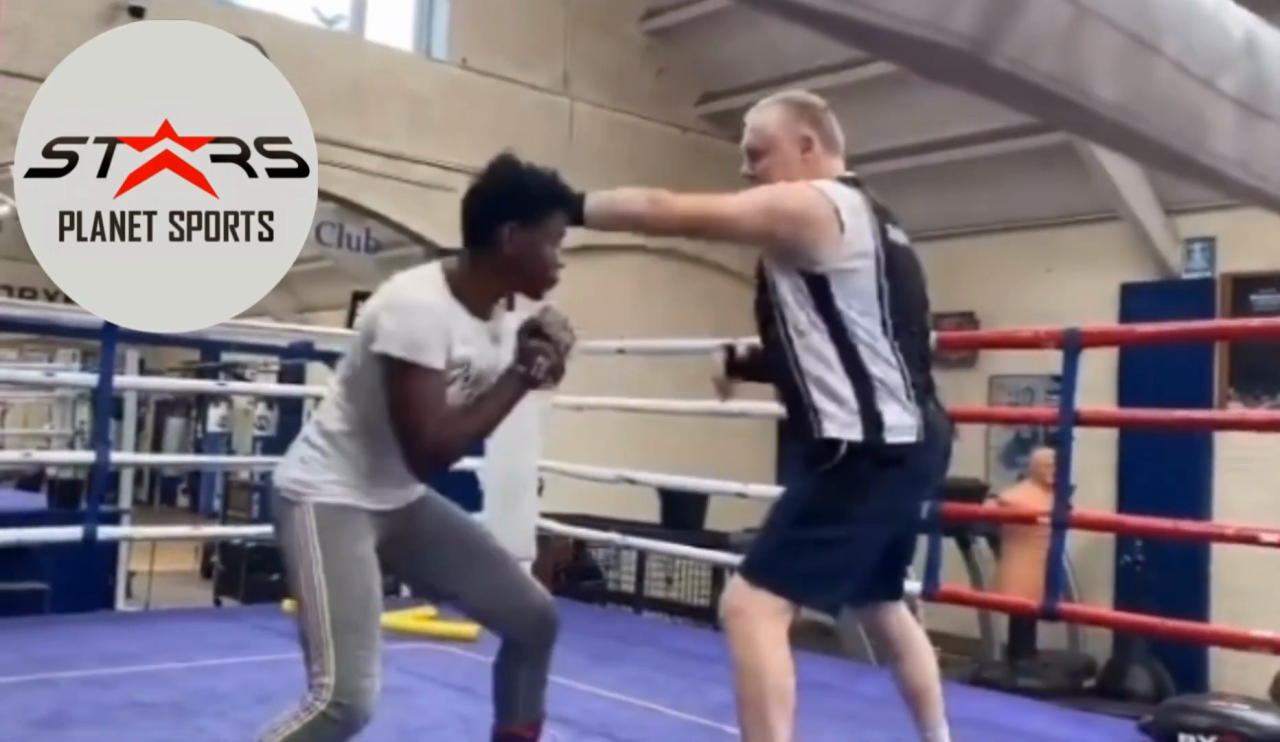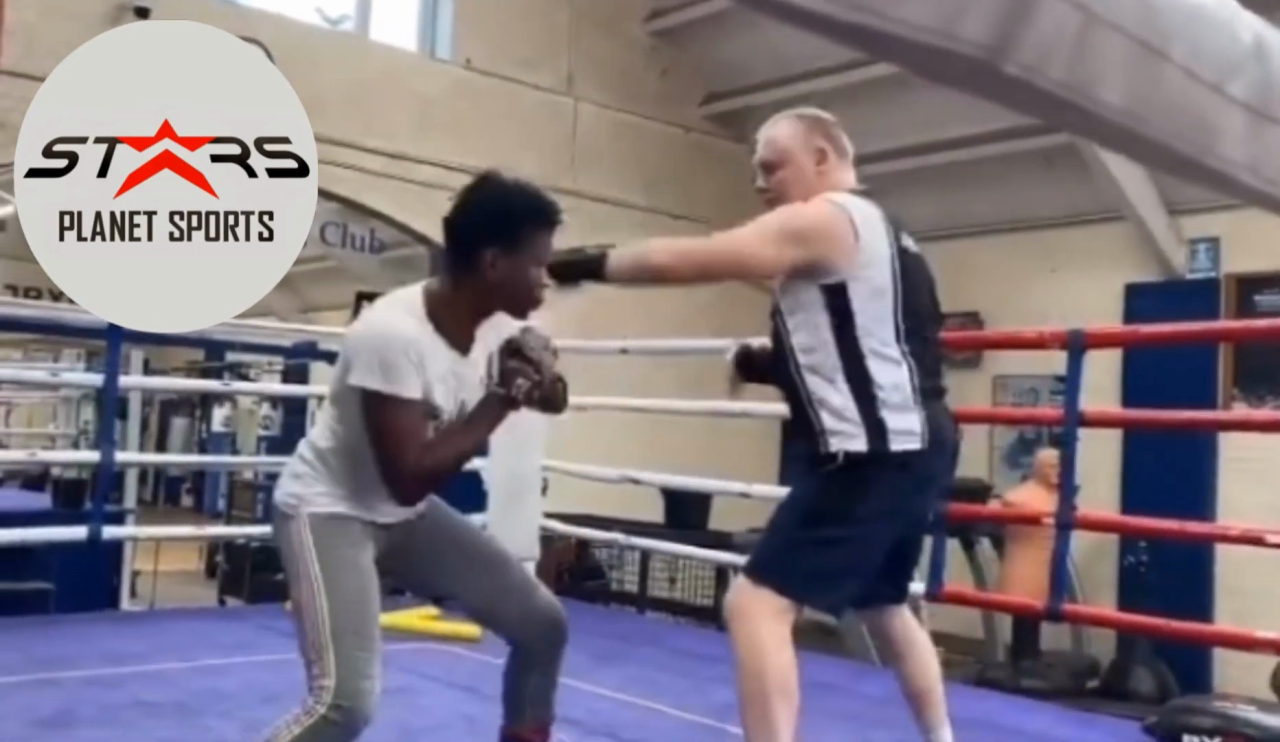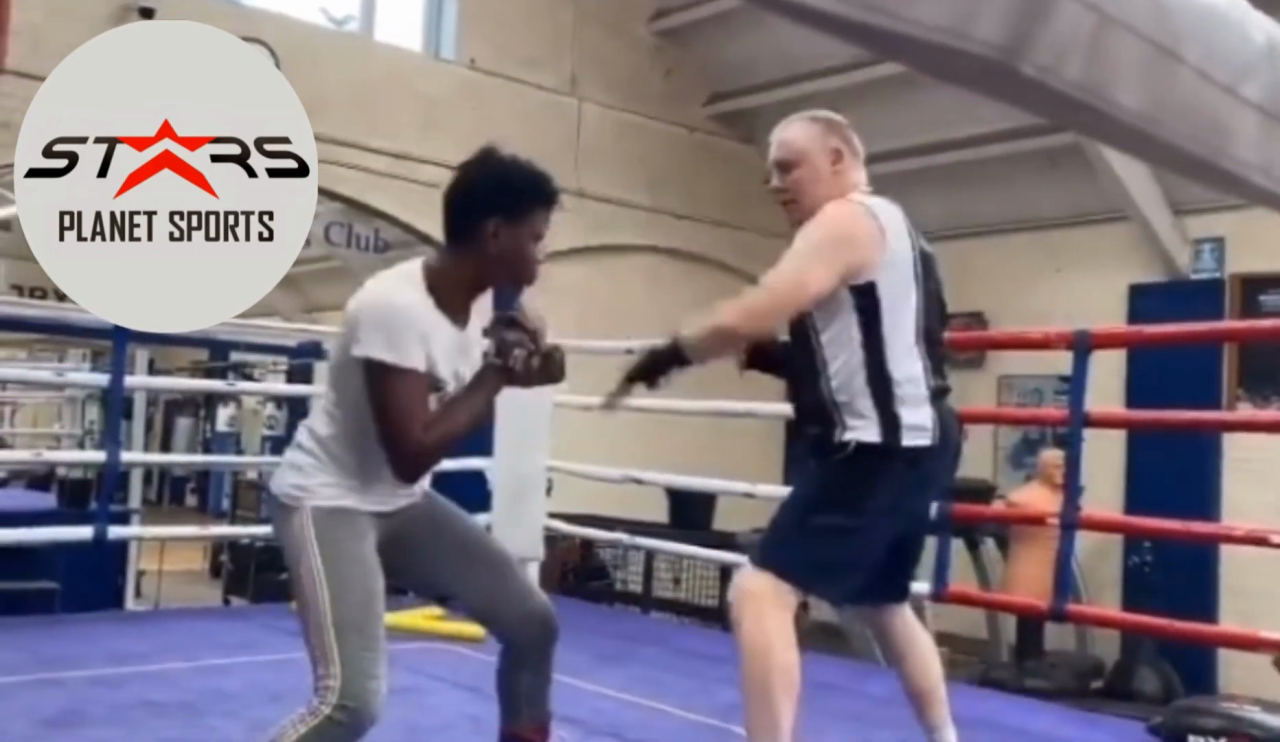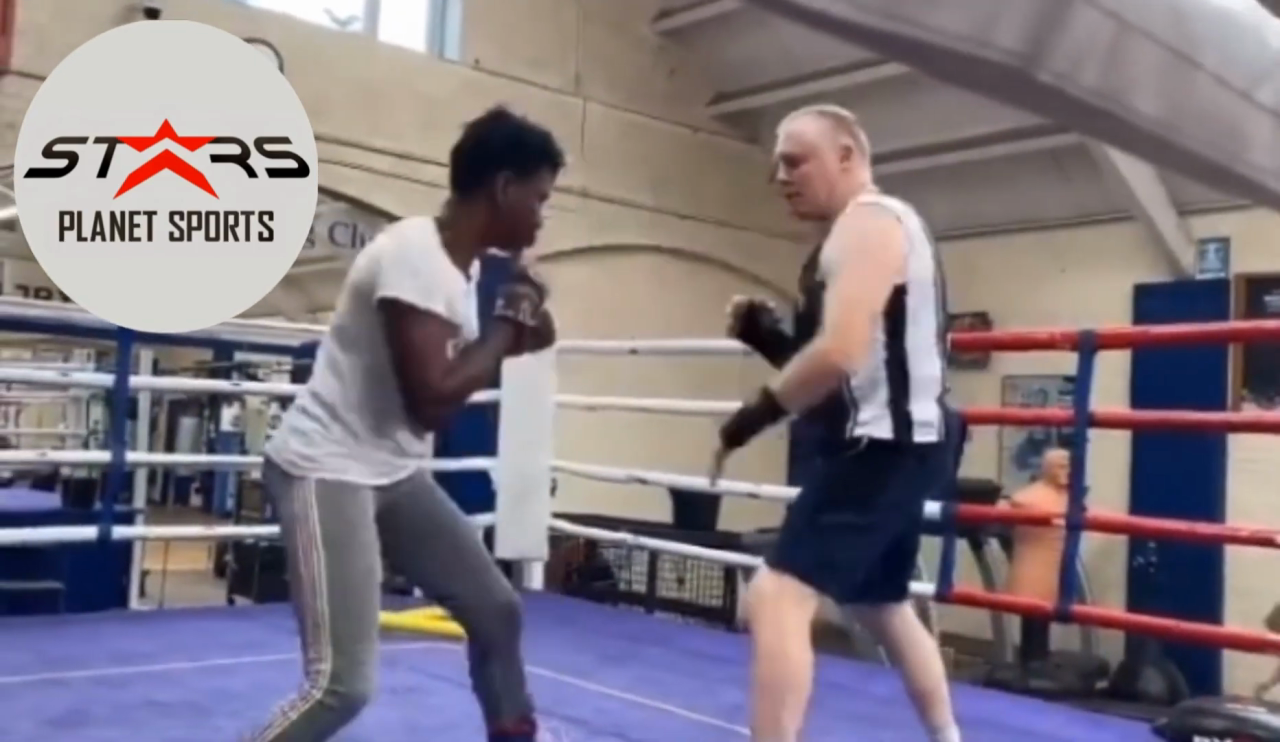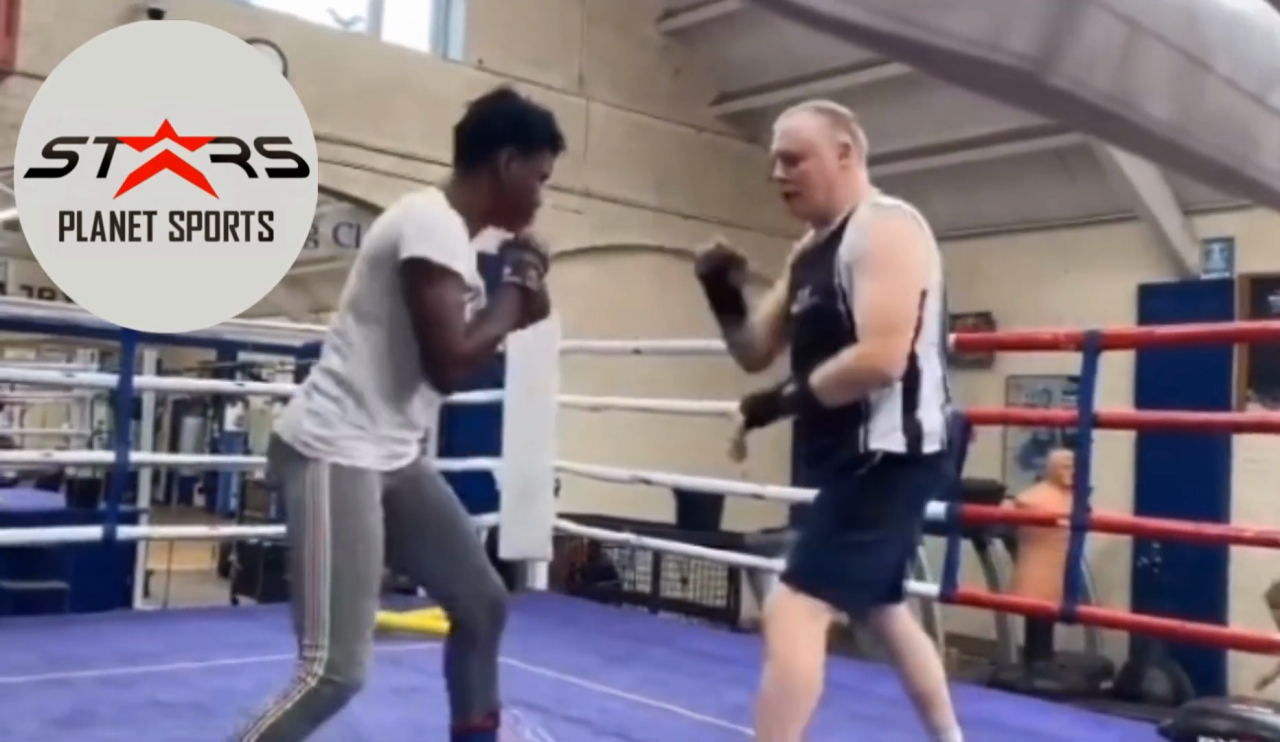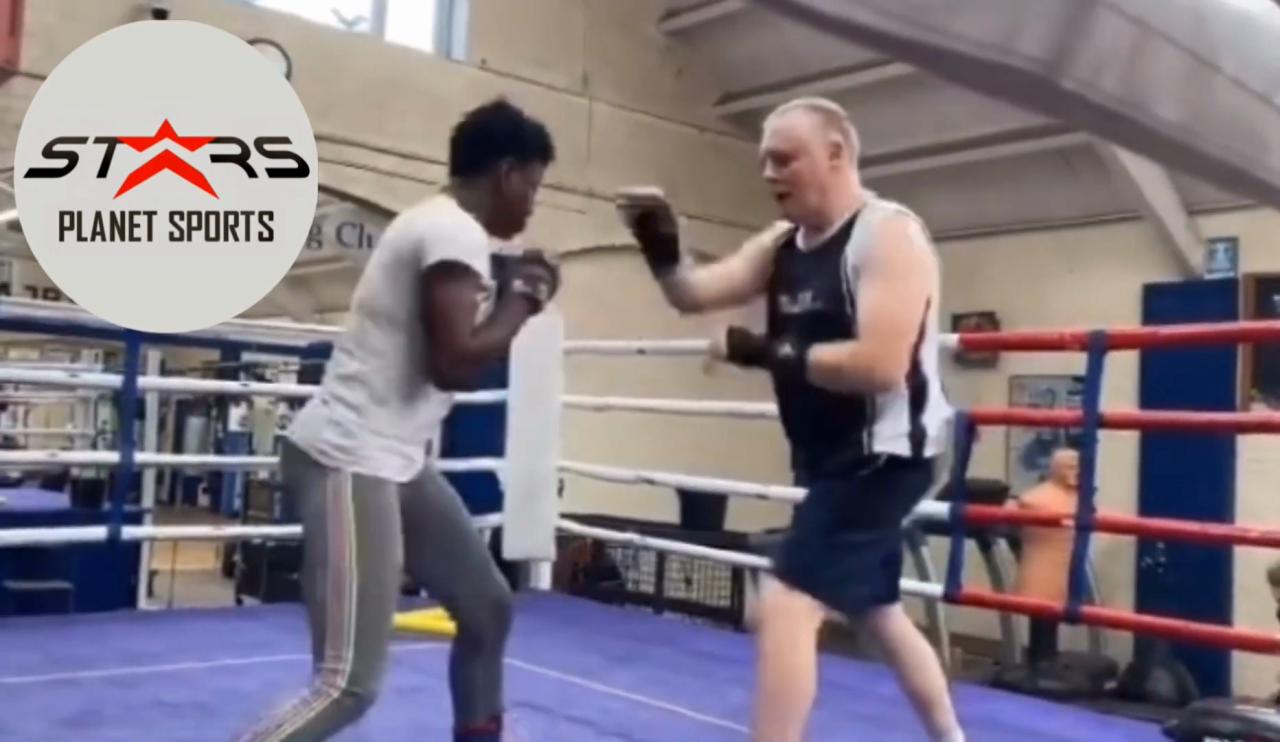
dt=0.1s
person 1, frame 1
left shoulder: (807, 206)
right shoulder: (864, 222)
left elbow: (670, 213)
left wrist: (571, 204)
right wrist: (767, 363)
left hip: (867, 451)
right hip: (907, 444)
left knee: (751, 605)
right knee: (880, 604)
person 1, frame 2
left shoulder: (821, 221)
right shoulder: (878, 235)
left elbow: (690, 260)
left wrist: (590, 263)
right wrist: (771, 366)
left hip: (870, 457)
right hip: (914, 448)
left knee: (755, 606)
right knee: (884, 608)
person 1, frame 3
left shoulder: (849, 222)
right shoulder: (889, 234)
left elbow: (756, 314)
left wrist: (666, 354)
left hip: (880, 447)
right hip: (918, 447)
left knee: (760, 599)
right knee: (885, 605)
person 1, frame 4
left shoulder: (871, 224)
right shoulder: (851, 236)
left elbow: (838, 354)
right elbow: (849, 358)
left wrist: (758, 410)
left hip: (881, 446)
right hip: (900, 446)
left knee: (776, 599)
right knee: (884, 608)
person 1, frame 5
left shoulder: (891, 232)
right shoulder: (810, 253)
left elbow: (880, 360)
right elbow: (755, 353)
left wrist: (785, 398)
right wrist: (727, 299)
left hip: (887, 455)
right hip: (860, 457)
left knee: (791, 610)
right knee: (881, 610)
person 1, frame 6
left shoulder: (891, 233)
right shoulder: (782, 246)
left elbow: (879, 365)
right elbow: (697, 294)
left wrist: (776, 354)
right wrist: (660, 243)
left hip: (882, 456)
right hip: (844, 458)
left knee: (786, 609)
right knee: (878, 611)
person 2, frame 1
left shoulder: (488, 308)
right shoulder: (413, 307)
right elbow: (428, 452)
left wrist: (532, 364)
right wrist: (522, 372)
left hip: (403, 500)
right hip: (330, 498)
left knee: (533, 618)
person 2, frame 2
left shoulder: (476, 327)
right shoulder: (393, 335)
right elbow: (409, 477)
left wrist: (524, 389)
right wrist: (504, 396)
left hip: (403, 515)
right hip: (327, 511)
left knee: (542, 624)
person 2, frame 3
left shoulder: (474, 299)
right shoulder: (392, 309)
right elbow: (412, 452)
left wrist: (517, 367)
right wrist: (501, 371)
left hip: (399, 503)
right hip: (328, 501)
left knee: (532, 623)
person 2, frame 4
left shoulder: (460, 261)
right shoulder: (410, 256)
right elbow: (428, 405)
left wrist: (513, 333)
right wrist: (506, 325)
left hip: (392, 473)
right hip: (323, 472)
left knee: (498, 613)
right knee: (342, 683)
person 2, frame 5
left shoulder: (440, 224)
right shoulder: (430, 225)
right elbow: (449, 364)
left wrist: (513, 307)
right wrist: (516, 288)
left hip: (387, 455)
right hip: (331, 454)
left knee: (482, 605)
right knee: (332, 671)
person 2, frame 6
left shoulder: (443, 228)
right shoulder: (455, 231)
right elbow: (452, 363)
left wrist: (509, 306)
right wrist: (520, 297)
left hip: (393, 462)
right hip: (346, 462)
left knee: (488, 607)
right knee: (349, 684)
person 3, frame 1
left shoulder: (1052, 495)
right shoulder: (1016, 496)
left hip: (1040, 569)
right hip: (1021, 570)
left knee: (1029, 615)
right knee: (1022, 615)
left ankle: (1024, 661)
right ankle: (1019, 662)
person 3, frame 2
left shoulder: (1056, 495)
right shoulder: (1020, 497)
left hip: (1044, 570)
right hip: (1024, 574)
left knee: (1032, 617)
right knee: (1026, 617)
left ankle: (1029, 662)
right ankle: (1023, 663)
person 3, frame 3
left shoulder: (1061, 496)
right shoulder: (1024, 497)
left hip: (1048, 571)
right hip: (1028, 573)
left knee: (1036, 618)
right knee: (1029, 618)
left ankle: (1031, 663)
right ankle: (1027, 663)
person 3, frame 4
left shoulder: (1066, 496)
right shoulder: (1029, 497)
left hip: (1052, 571)
right hip: (1034, 574)
left knee: (1041, 619)
right knee: (1034, 621)
left ankle: (1036, 663)
right ankle: (1032, 663)
person 3, frame 5
left shoulder: (1070, 497)
right shoulder: (1033, 498)
left hip: (1057, 572)
right hip: (1038, 575)
left knee: (1045, 620)
right knee: (1038, 622)
left ankle: (1040, 662)
right ankle: (1036, 662)
person 3, frame 6
left shoulder: (1074, 496)
right shoulder: (1037, 499)
left hip: (1061, 574)
right hip: (1043, 576)
left ankle: (1043, 662)
right ankle: (1040, 664)
